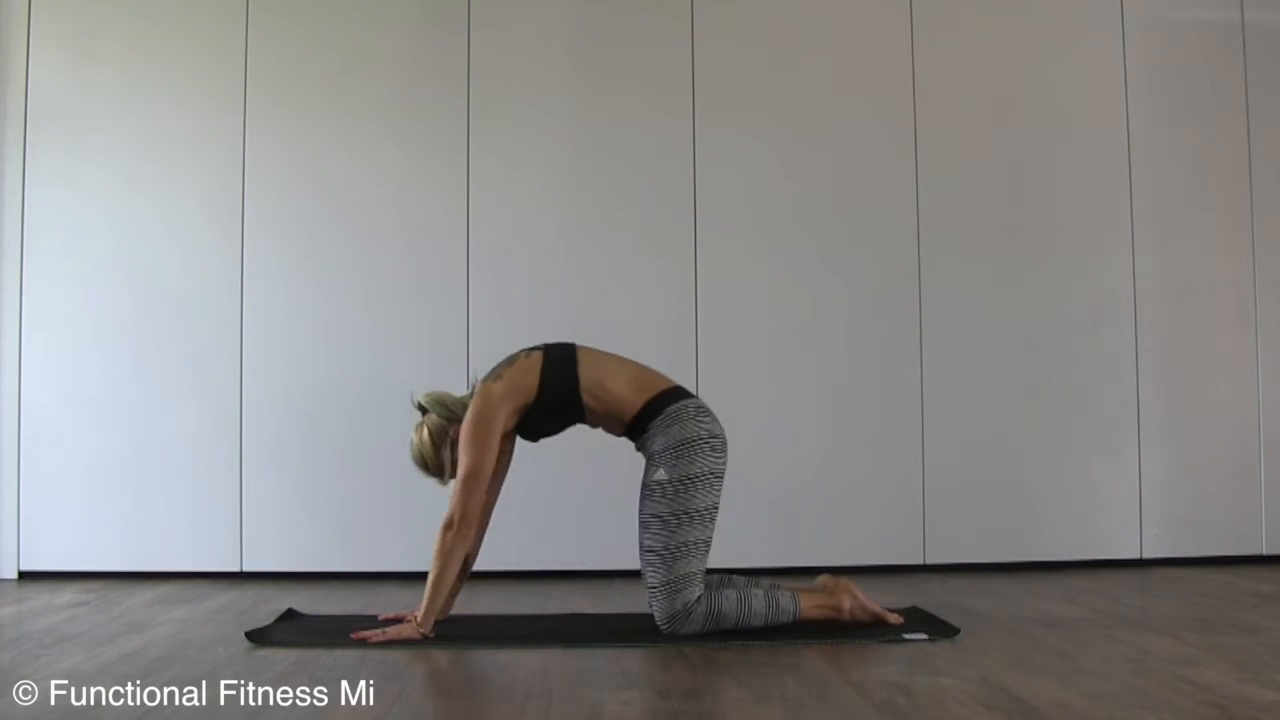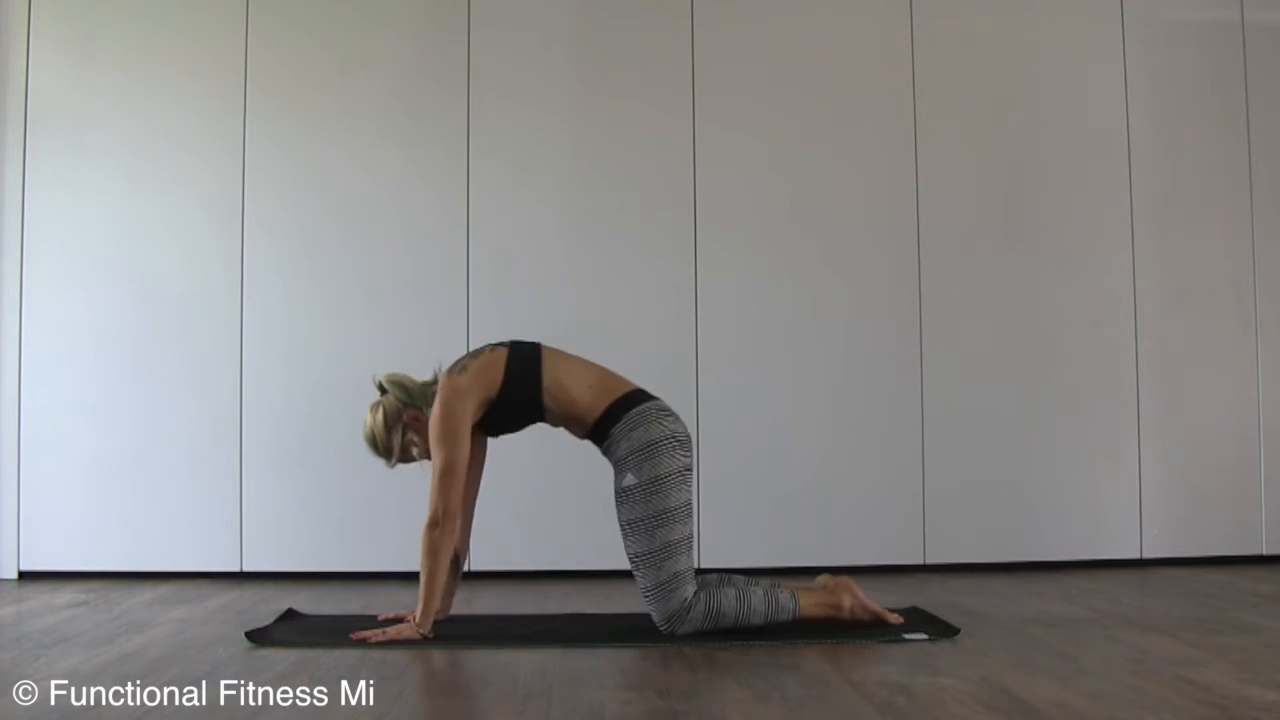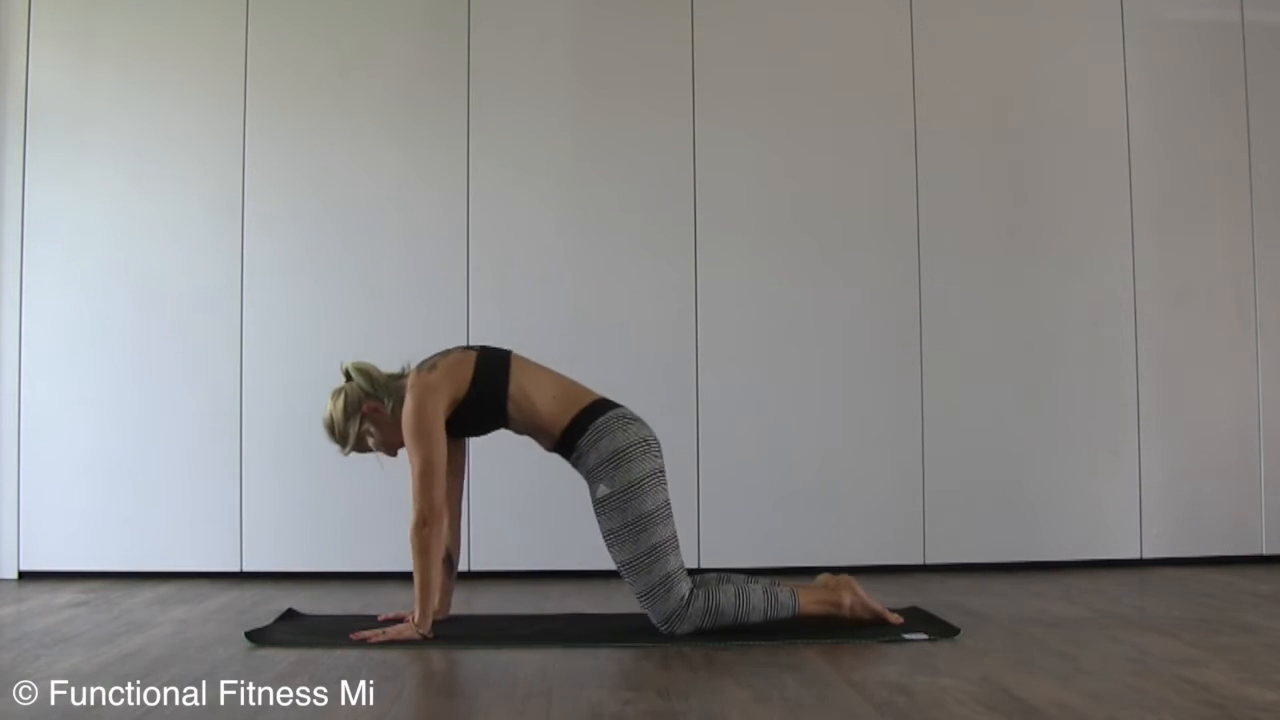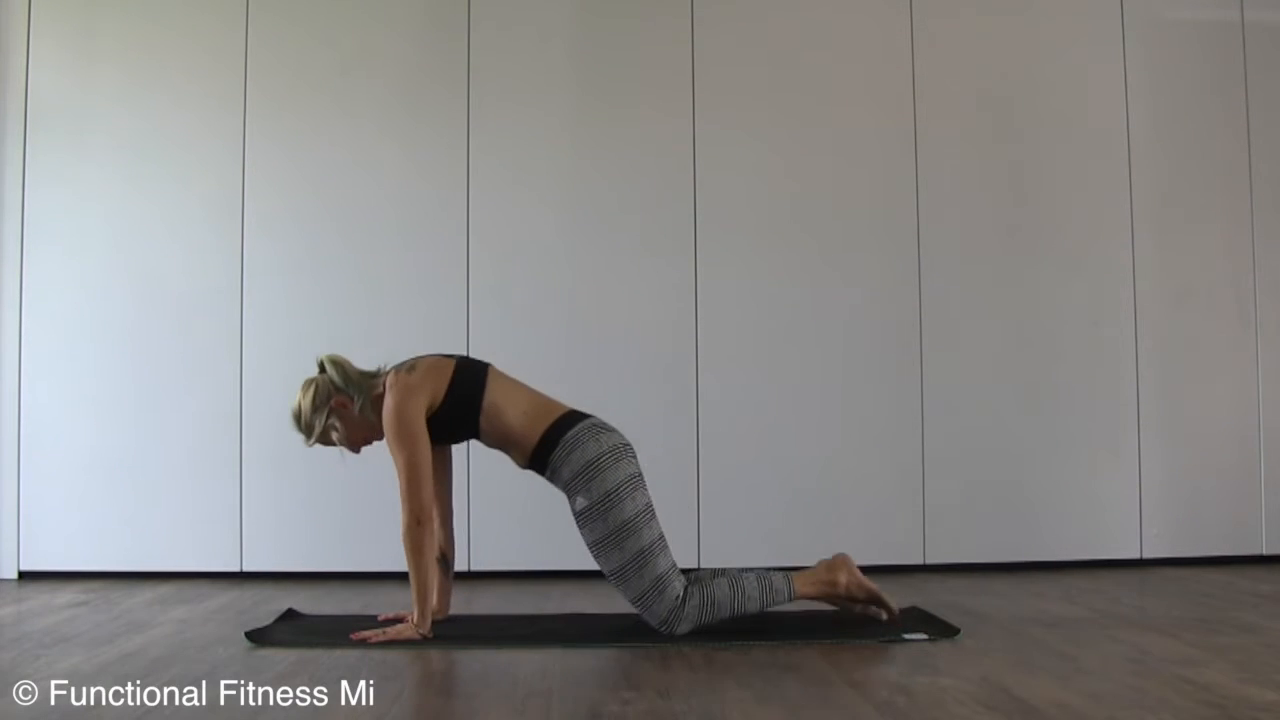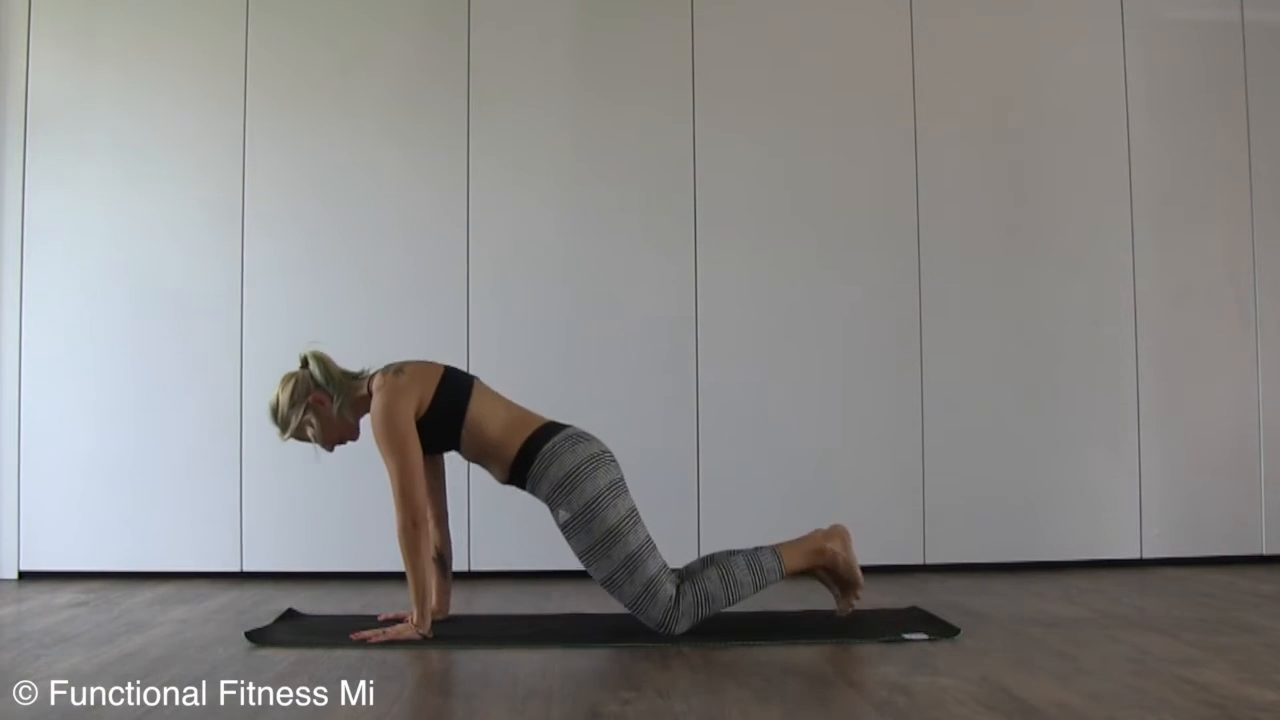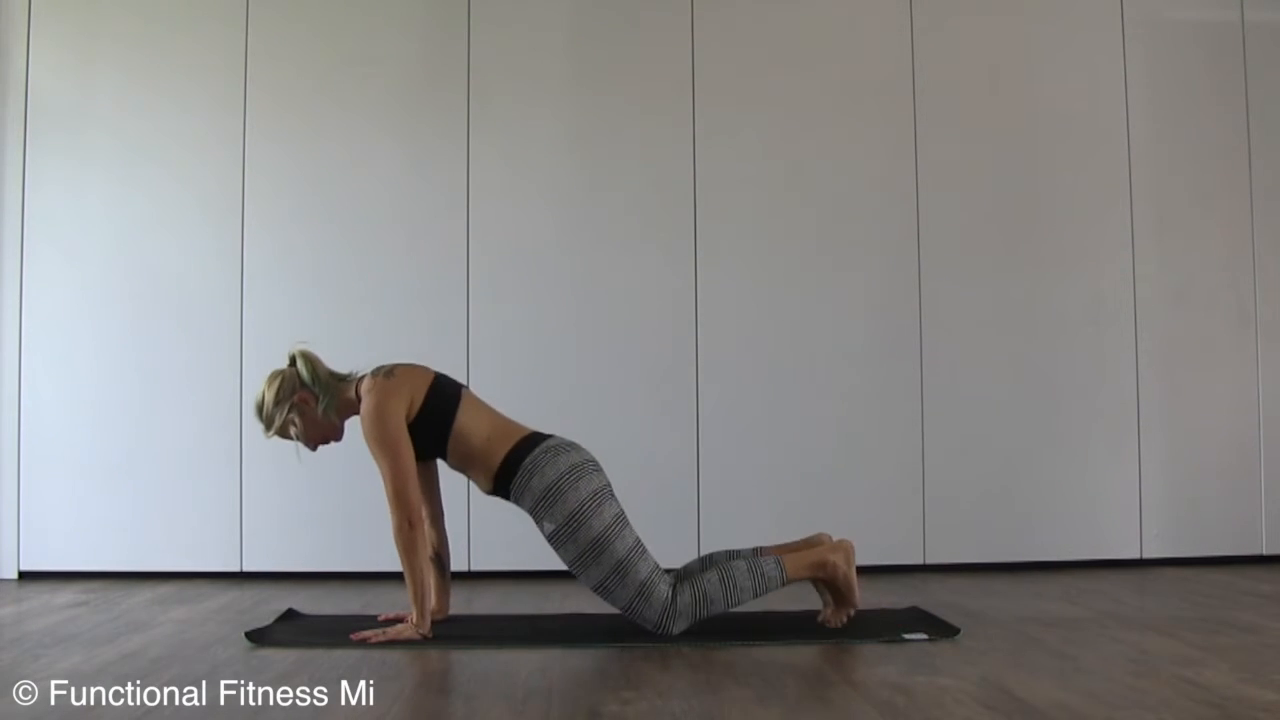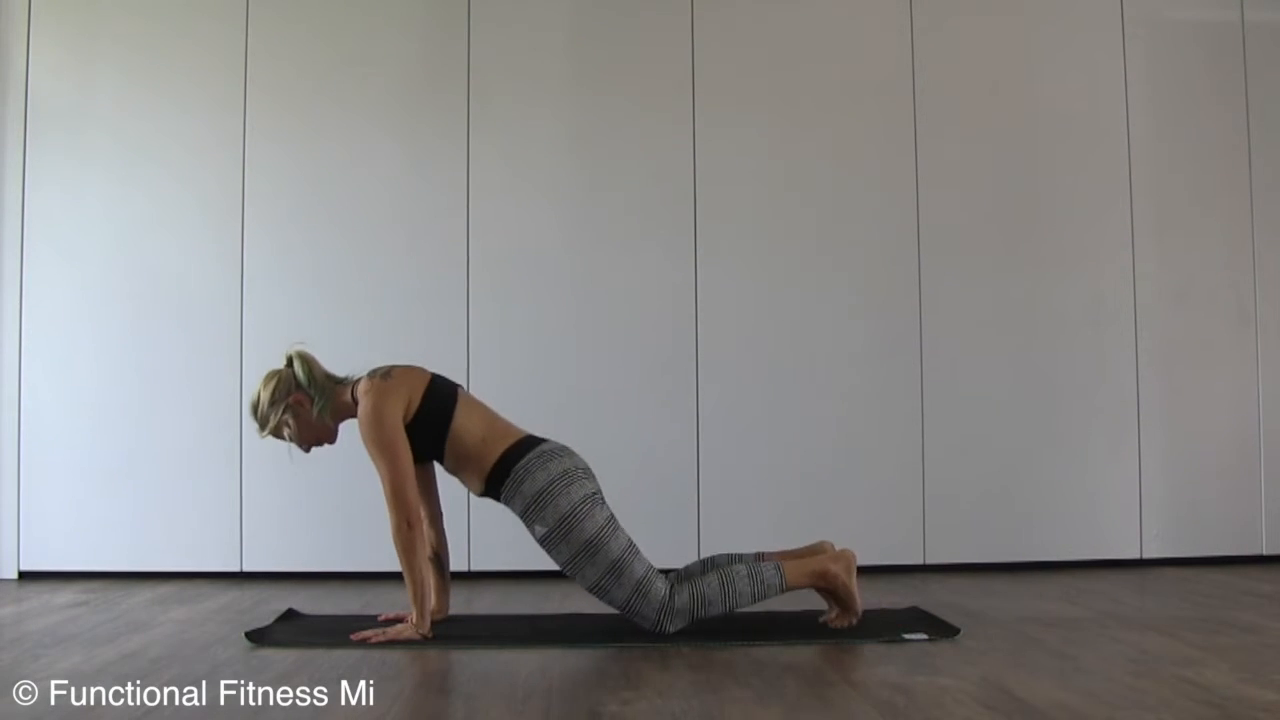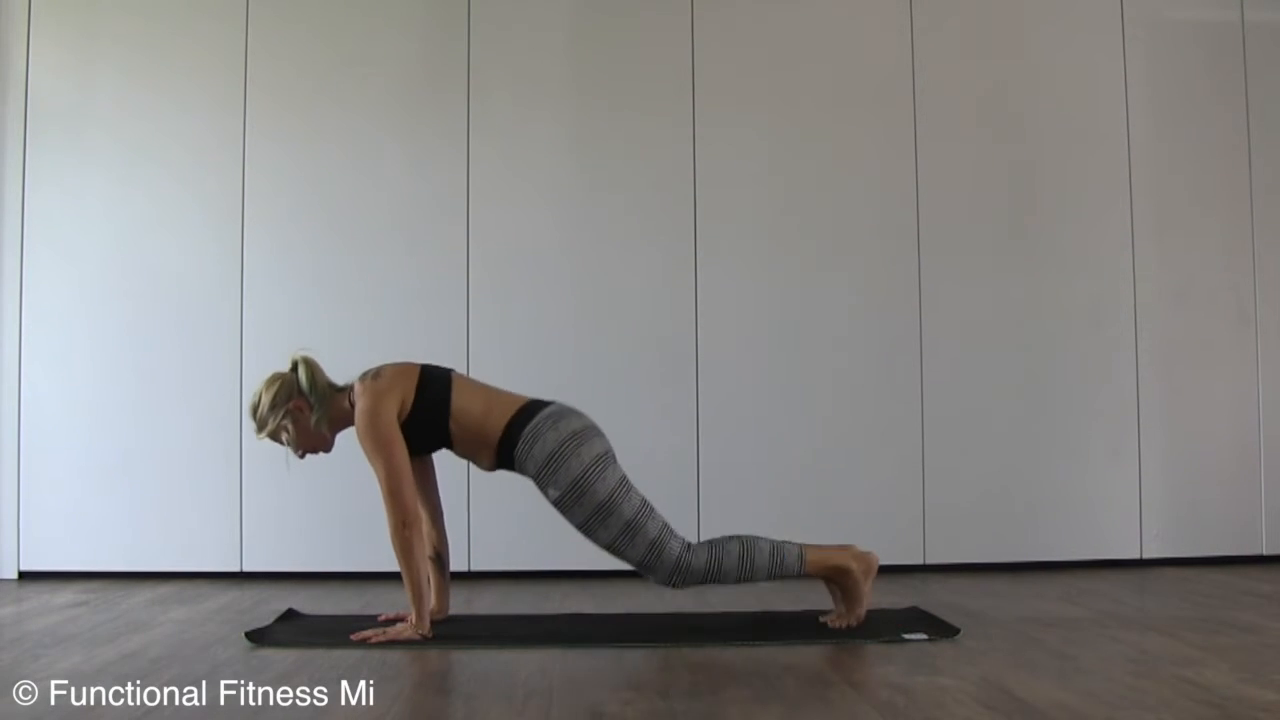
dt=0.2s
person 1, frame 1
left shoulder: (488, 407)
right shoulder: (498, 411)
left elbow: (459, 522)
right elbow: (475, 521)
left wrist: (422, 621)
right wrist: (436, 607)
left hip: (681, 436)
right hip: (677, 433)
left knee: (679, 612)
right knee: (677, 589)
left ankle: (830, 603)
right ankle: (817, 593)
person 1, frame 2
left shoulder: (451, 396)
right shoulder: (468, 402)
left elbow: (442, 518)
right elbow: (460, 515)
left wrist: (422, 620)
right wrist: (438, 603)
left hip: (645, 438)
right hip: (644, 436)
left knee: (677, 611)
right knee: (673, 592)
left ankle: (831, 602)
right ankle: (820, 592)
person 1, frame 3
left shoulder: (421, 394)
right shoulder: (441, 399)
left elbow: (429, 517)
right elbow: (448, 513)
left wrist: (420, 619)
right wrist: (437, 602)
left hip: (613, 449)
right hip: (613, 445)
left knee: (676, 611)
right knee: (671, 594)
left ankle: (831, 597)
right ankle: (823, 589)
person 1, frame 4
left shoulder: (399, 396)
right shoulder: (422, 399)
left elbow: (420, 517)
right elbow: (439, 514)
left wrist: (421, 619)
right wrist: (435, 603)
left hip: (587, 460)
right hip: (591, 456)
left knee: (673, 612)
right knee: (669, 595)
left ankle: (827, 578)
right ankle: (823, 577)
person 1, frame 5
left shoulder: (388, 398)
right shoulder: (407, 400)
left elbow: (414, 519)
right elbow: (433, 515)
left wrist: (420, 618)
right wrist: (437, 603)
left hip: (569, 471)
right hip: (572, 464)
left knee: (670, 612)
right knee: (664, 593)
left ankle: (817, 551)
right ankle: (810, 550)
person 1, frame 6
left shoulder: (375, 401)
right shoulder: (394, 399)
left elbow: (410, 519)
right elbow: (430, 514)
left wrist: (419, 617)
right wrist: (437, 603)
left hip: (553, 482)
right hip: (558, 472)
left knee: (666, 611)
right knee: (661, 593)
left ankle: (822, 560)
right ankle: (807, 552)
person 1, frame 7
left shoulder: (372, 402)
right shoulder: (391, 406)
left elbow: (407, 519)
right elbow: (427, 515)
left wrist: (417, 618)
right wrist: (438, 603)
left hip: (548, 486)
right hip: (550, 477)
left knee: (664, 612)
right knee: (661, 598)
left ankle: (823, 568)
right ankle: (813, 559)
person 1, frame 8
left shoulder: (369, 404)
right shoulder: (390, 410)
left elbow: (404, 521)
right elbow: (429, 515)
left wrist: (416, 617)
right wrist: (436, 603)
left hip: (558, 443)
right hip: (555, 437)
left knee: (674, 562)
right knee: (672, 562)
left ankle: (846, 563)
right ankle: (831, 560)
